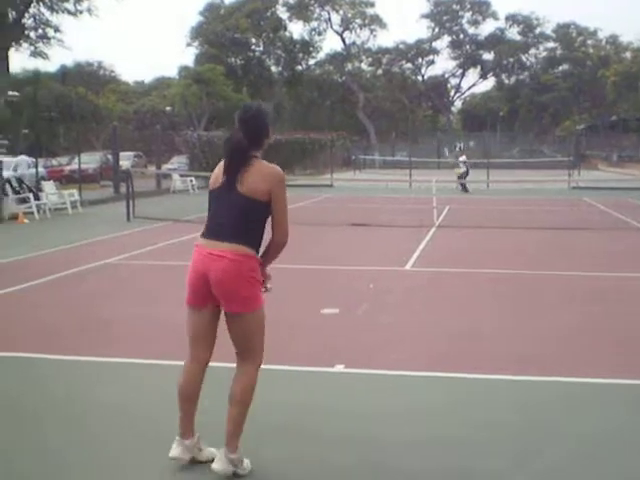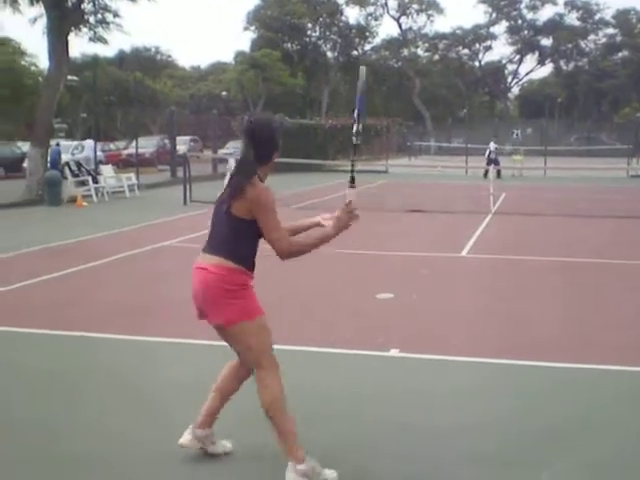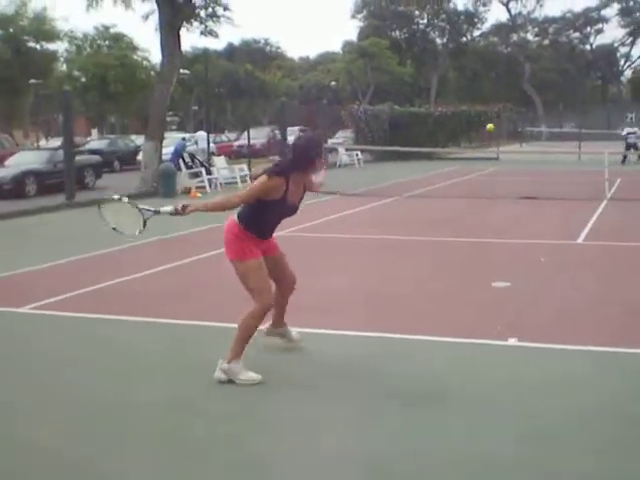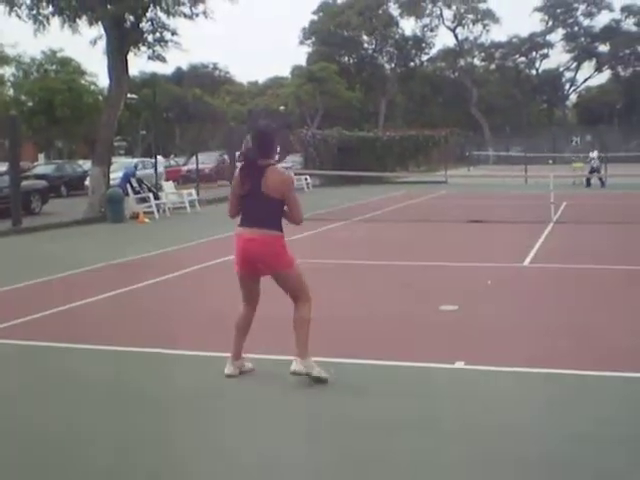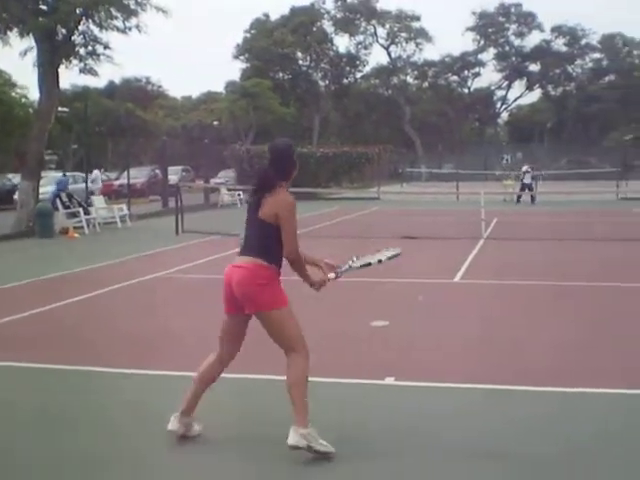
dt=1s
person 1, frame 1
left shoulder: (221, 166)
right shoulder: (272, 174)
left elbow: (222, 217)
right elbow: (281, 237)
right wrist: (262, 267)
left hip: (203, 259)
right hip: (237, 267)
left knee: (197, 357)
right knee: (248, 363)
left ankle: (186, 441)
person 1, frame 2
left shoulder: (240, 182)
right shoulder: (257, 191)
left elbow: (269, 231)
right elbow: (284, 249)
left wrist: (314, 223)
right wrist: (333, 230)
left hip: (208, 280)
right hip: (225, 284)
left knee: (247, 360)
right knee: (268, 371)
left ankle: (200, 432)
person 1, frame 3
left shoulder: (304, 180)
right shoulder: (275, 181)
right elbow: (234, 200)
left wrist: (315, 185)
right wrist: (195, 207)
left hip: (262, 238)
right hip: (241, 238)
left knee: (288, 282)
right knee: (264, 301)
left ankle: (278, 327)
right ankle: (229, 364)
person 1, frame 4
left shoulder: (240, 174)
right shoulder: (282, 178)
left elbow: (232, 212)
right elbow: (297, 219)
left hip: (243, 243)
right hip: (270, 245)
left knee: (249, 304)
right knee: (302, 299)
left ankle: (235, 361)
right ankle: (302, 360)
person 1, frame 5
left shoulder: (261, 195)
right shoulder: (285, 200)
right elbow: (291, 252)
left wrist: (315, 261)
right wrist: (308, 277)
left hip: (236, 273)
right hip: (258, 279)
left knee: (224, 352)
right knee: (298, 351)
left ankle: (182, 417)
right ankle: (302, 431)
